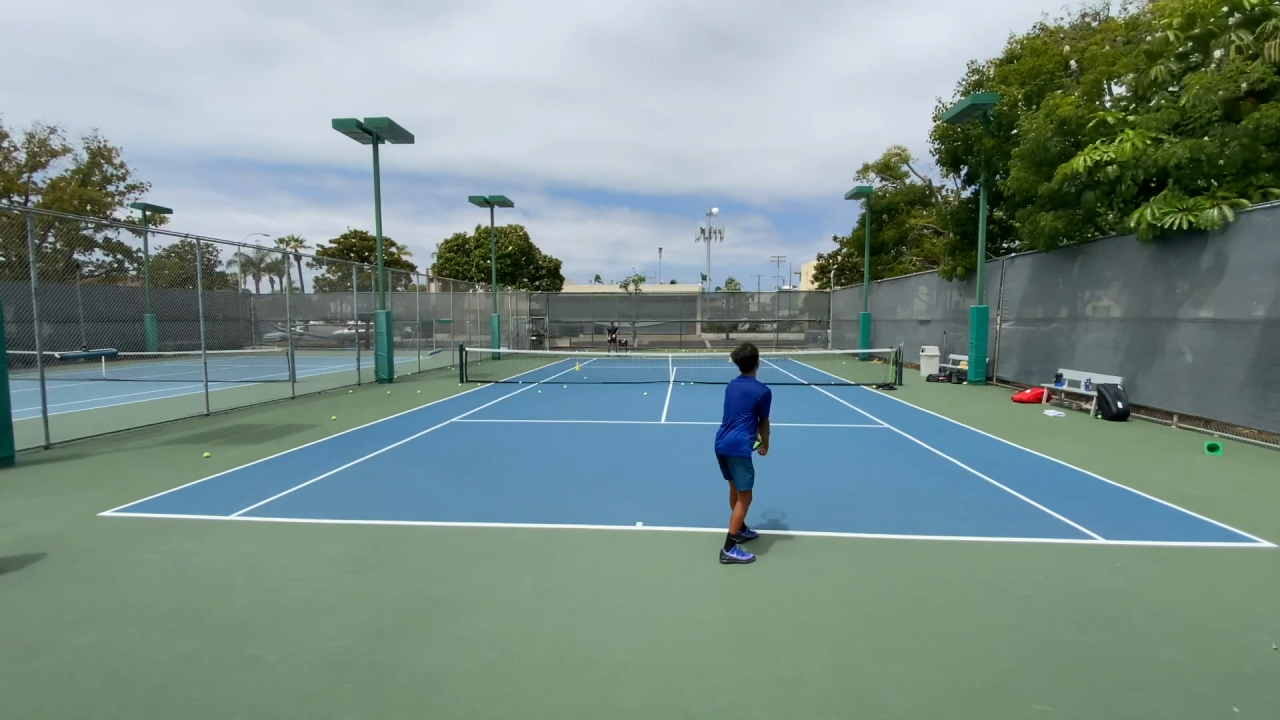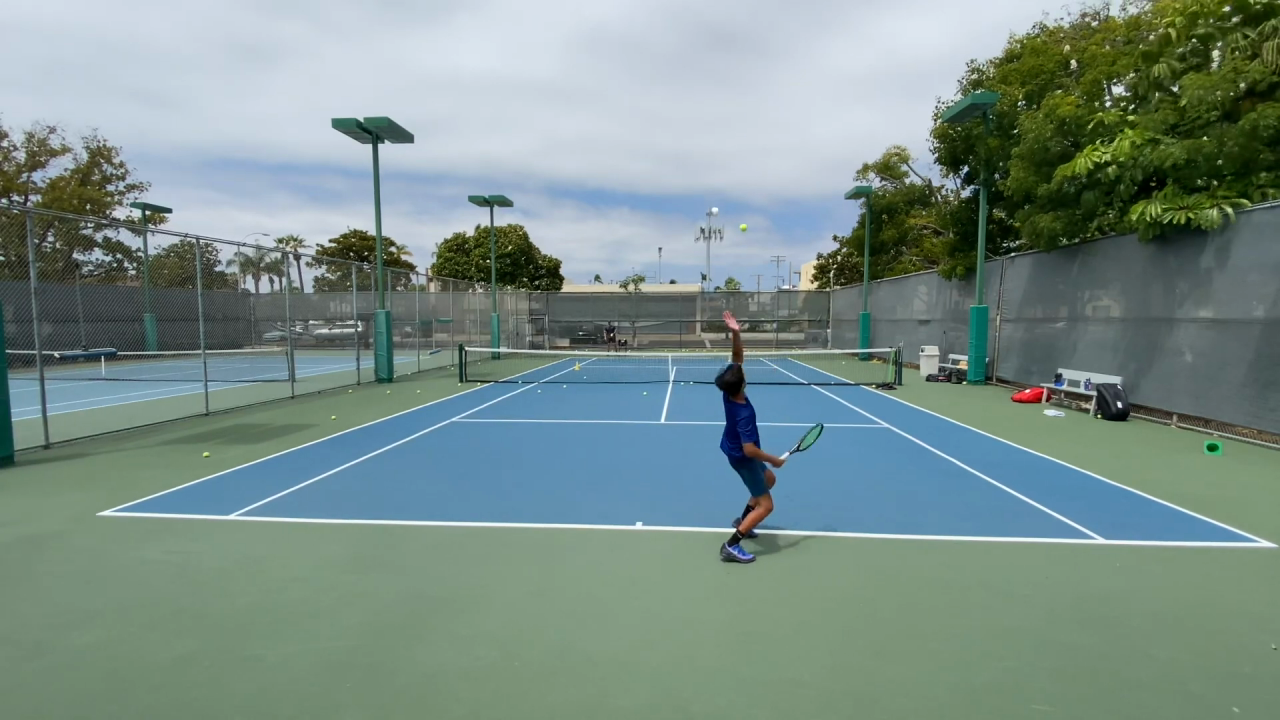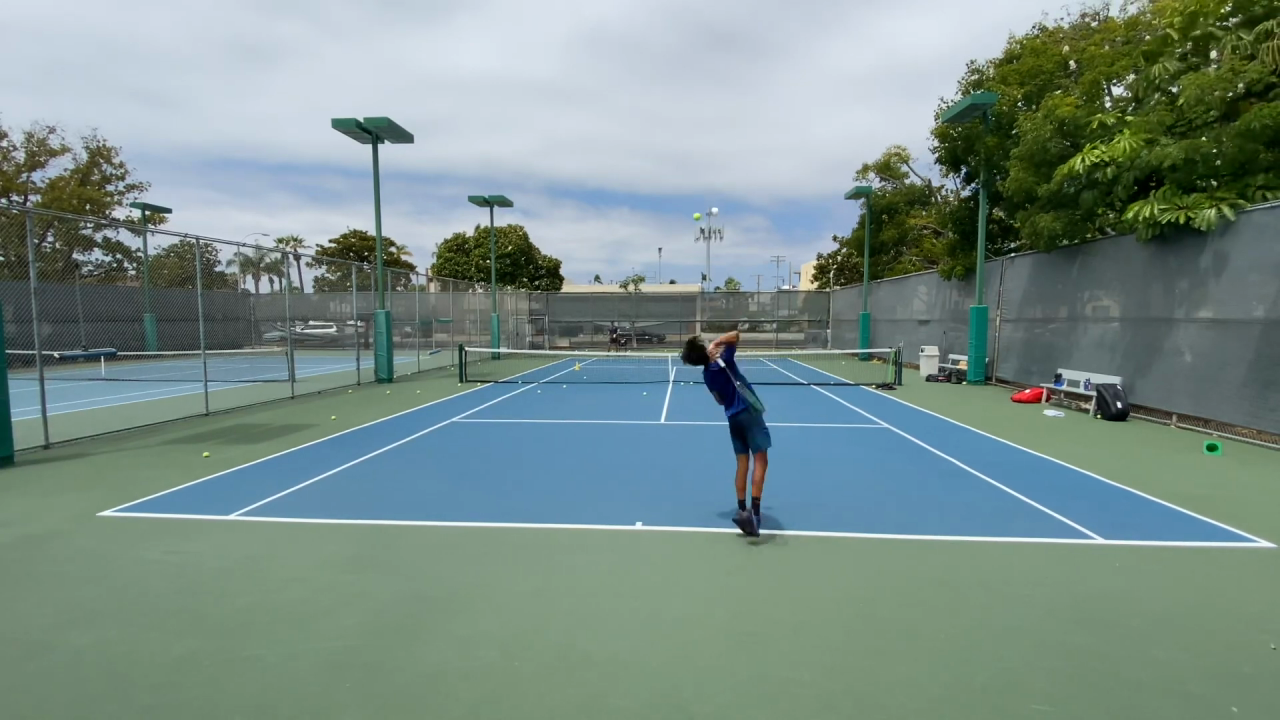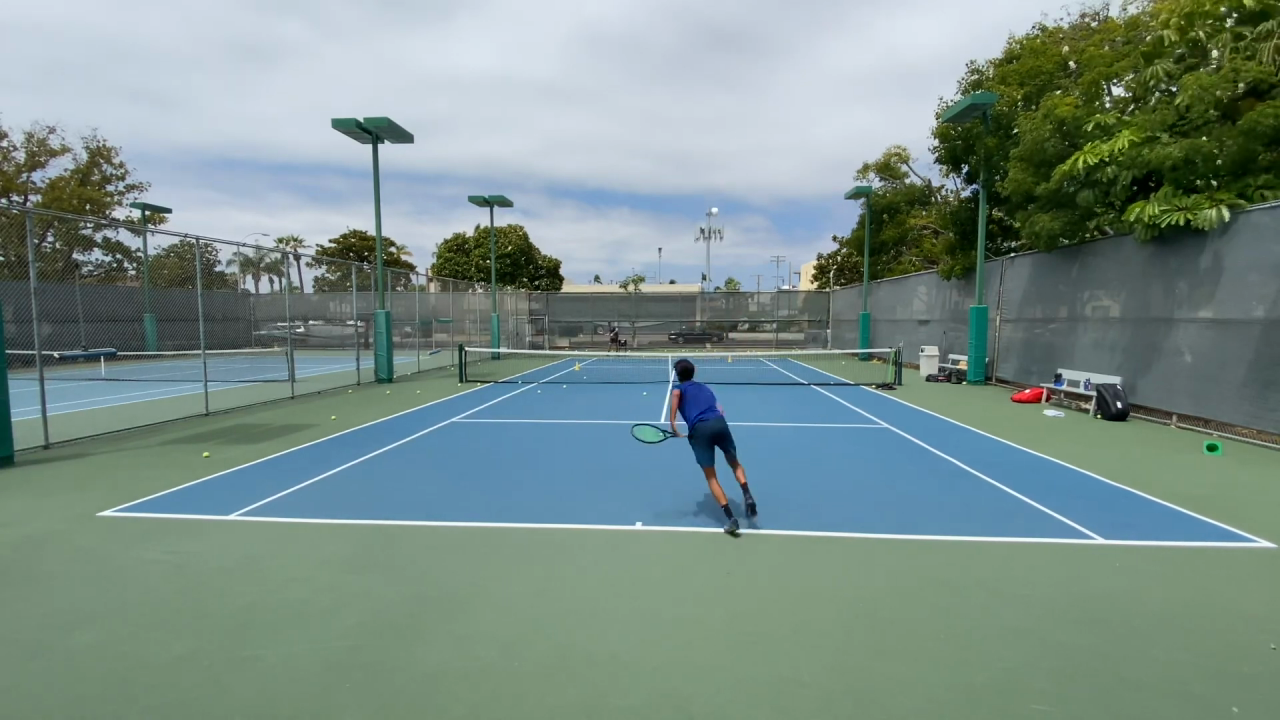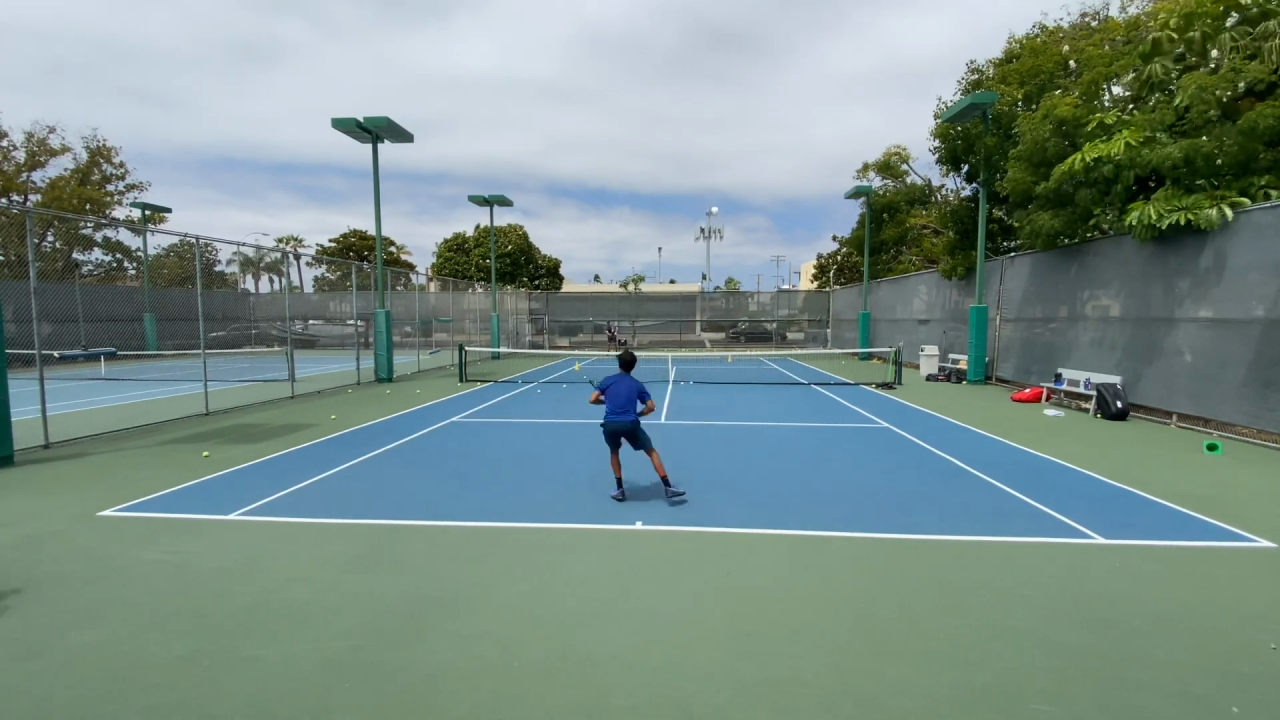
dt=0.5s
person 1, frame 1
left shoulder: (732, 385)
right shoulder: (763, 392)
right elbow: (763, 424)
right wrist: (765, 444)
left hip: (721, 444)
right hip: (739, 447)
left knee: (735, 491)
right knee: (744, 497)
left ankle: (741, 530)
right ankle: (729, 549)
person 1, frame 2
left shoulder: (728, 391)
right shoulder: (743, 415)
left elbow: (737, 359)
right elbow: (749, 450)
left wrist: (735, 333)
right wrist: (774, 460)
left hip: (735, 451)
right hip: (742, 458)
left knee: (769, 479)
right knee: (765, 505)
left ankle: (743, 520)
right ankle: (732, 545)
person 1, frame 3
left shoulder: (707, 373)
right shoulder: (720, 364)
right elbow: (735, 336)
left hip: (733, 417)
right hip: (748, 413)
left knee: (742, 464)
right knee: (760, 462)
left ankle: (741, 510)
right ankle: (755, 512)
person 1, frame 4
left shoulder: (680, 388)
right shoulder: (704, 388)
left elbow: (675, 394)
right elbow: (720, 410)
left wrist: (672, 423)
left hip: (700, 429)
right hip: (720, 423)
left knee: (711, 478)
right knee: (734, 463)
left ankle: (730, 519)
right ankle: (747, 494)
person 1, frame 5
left shoulder: (608, 380)
right shoulder: (638, 385)
left elbow: (592, 400)
right elbow: (651, 407)
left hip: (611, 423)
right hip: (630, 425)
left knee: (614, 452)
right knee: (652, 452)
left ankle: (620, 489)
right ankle: (668, 487)
